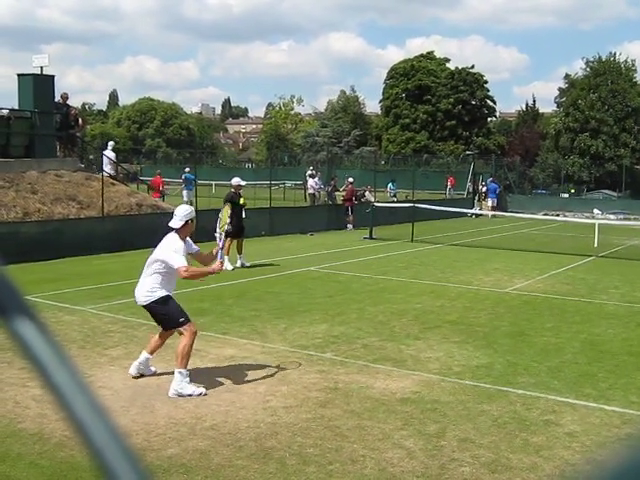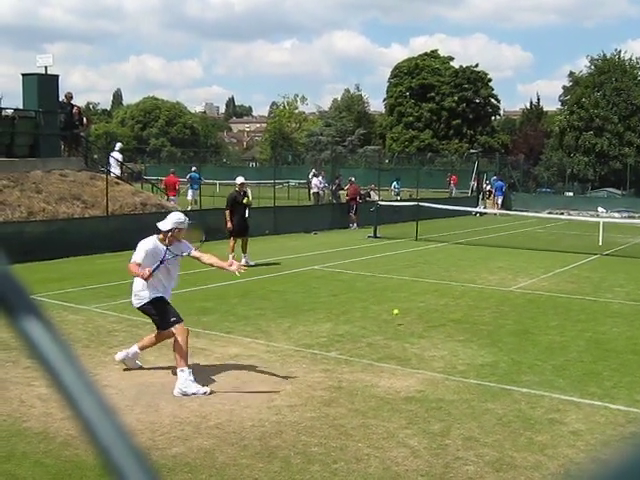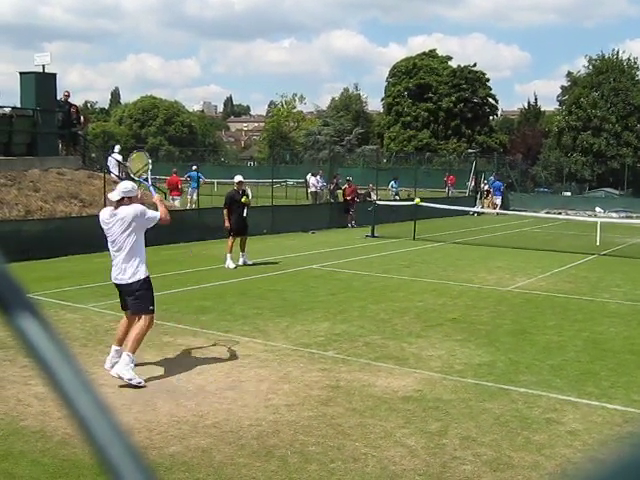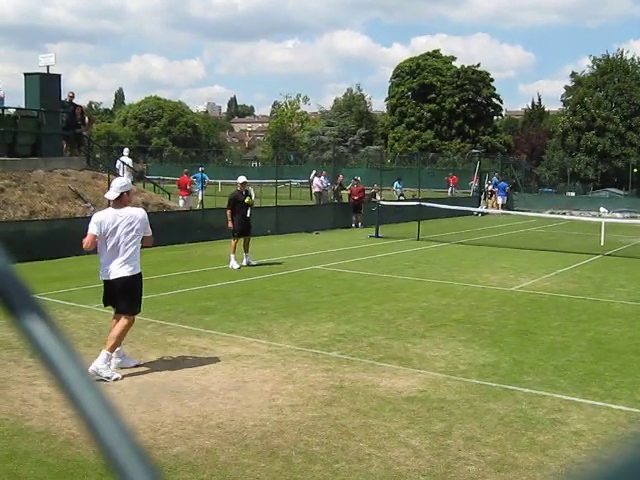
dt=0.4s
person 1, frame 1
left shoulder: (183, 240)
right shoulder: (174, 245)
left elbow: (202, 257)
right elbow: (186, 273)
left wrist: (216, 252)
right wrist: (212, 269)
left hip: (152, 293)
right hip: (154, 295)
left knee: (168, 329)
right knee: (189, 331)
left ankle: (141, 364)
right ankle: (180, 383)
person 1, frame 2
left shoulder: (179, 245)
right shoulder: (147, 245)
left elbow: (203, 258)
right elbow: (132, 266)
left wrist: (228, 265)
right wrist: (141, 273)
left hip: (160, 296)
right hip: (149, 297)
left knee: (163, 333)
right knee: (180, 331)
left ankle: (128, 354)
right ankle: (184, 383)
person 1, frame 3
left shoulder: (105, 214)
right shoulder: (136, 212)
right elbow: (165, 218)
left wrist: (134, 202)
right wrist: (159, 202)
left hip: (119, 276)
right hip: (136, 276)
left knee: (130, 317)
right knee: (145, 320)
left ankle: (114, 357)
right ankle: (124, 366)
person 1, frame 4
left shoulder: (99, 217)
right shoulder: (139, 214)
left elbow: (88, 245)
right elbow: (148, 242)
left wrist: (102, 242)
left hip: (109, 274)
right hip: (129, 274)
left knee: (120, 315)
right knee: (126, 319)
left ankle: (118, 356)
right ankle: (101, 364)
